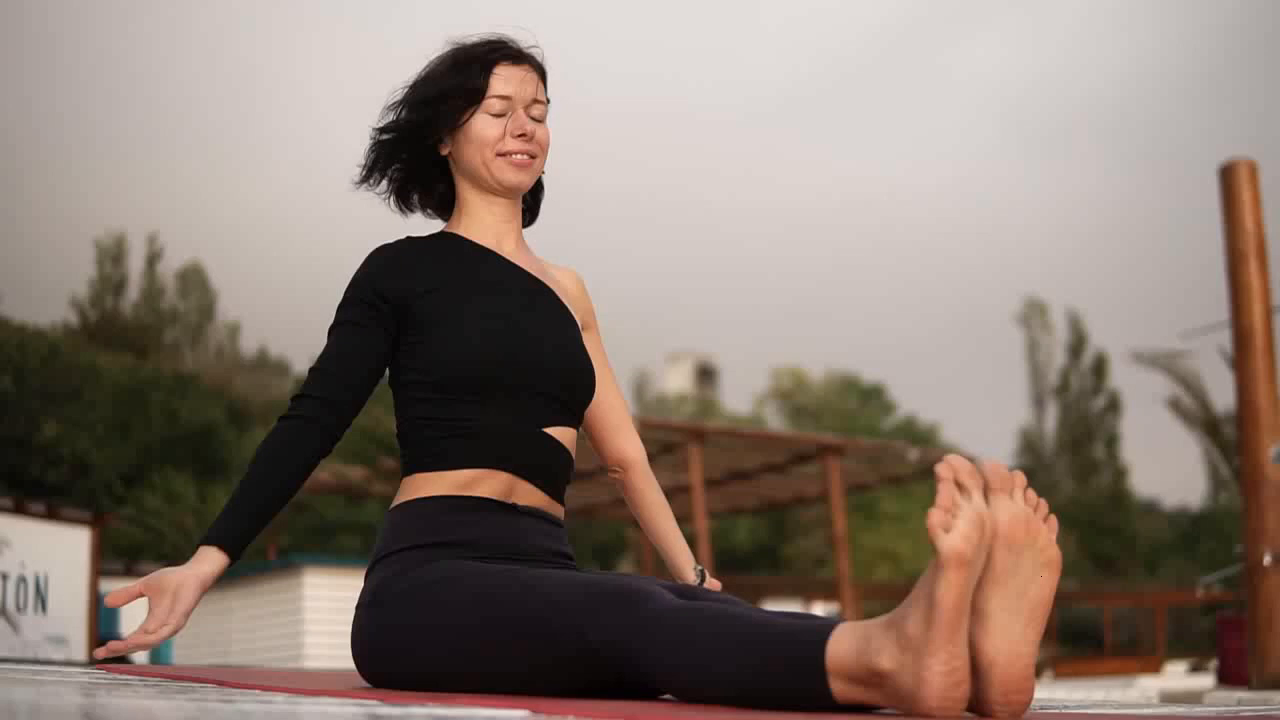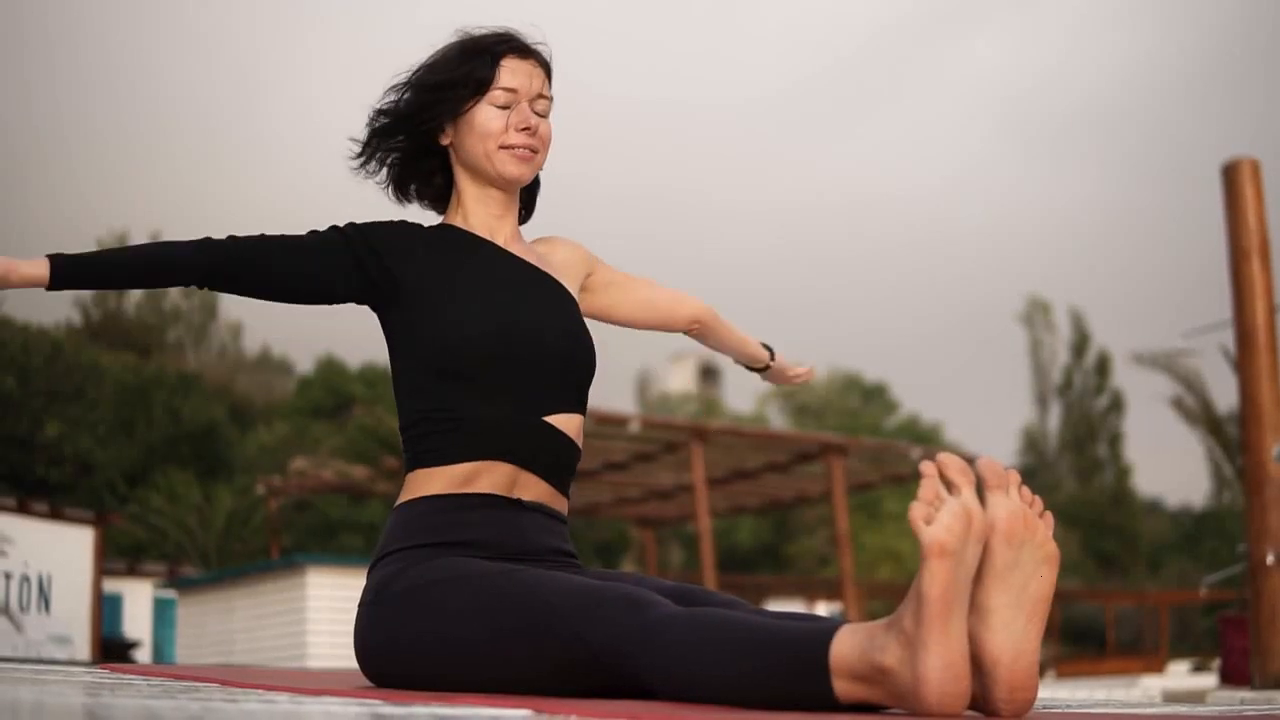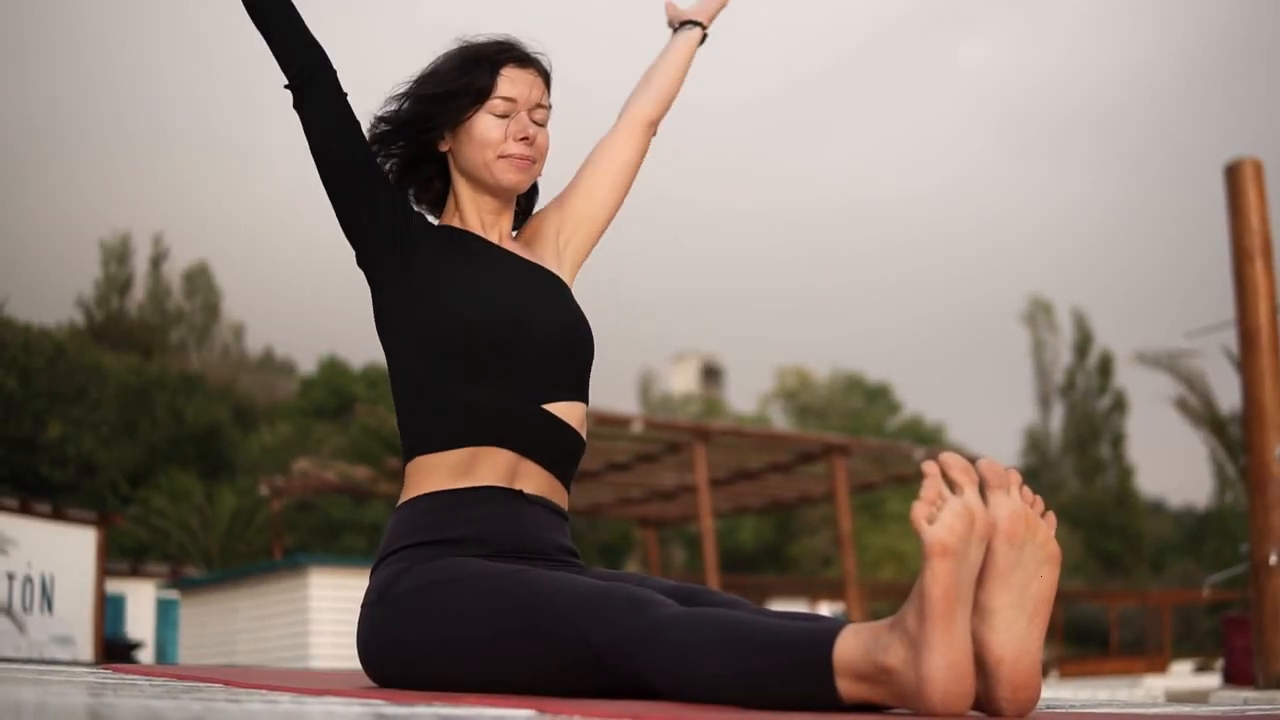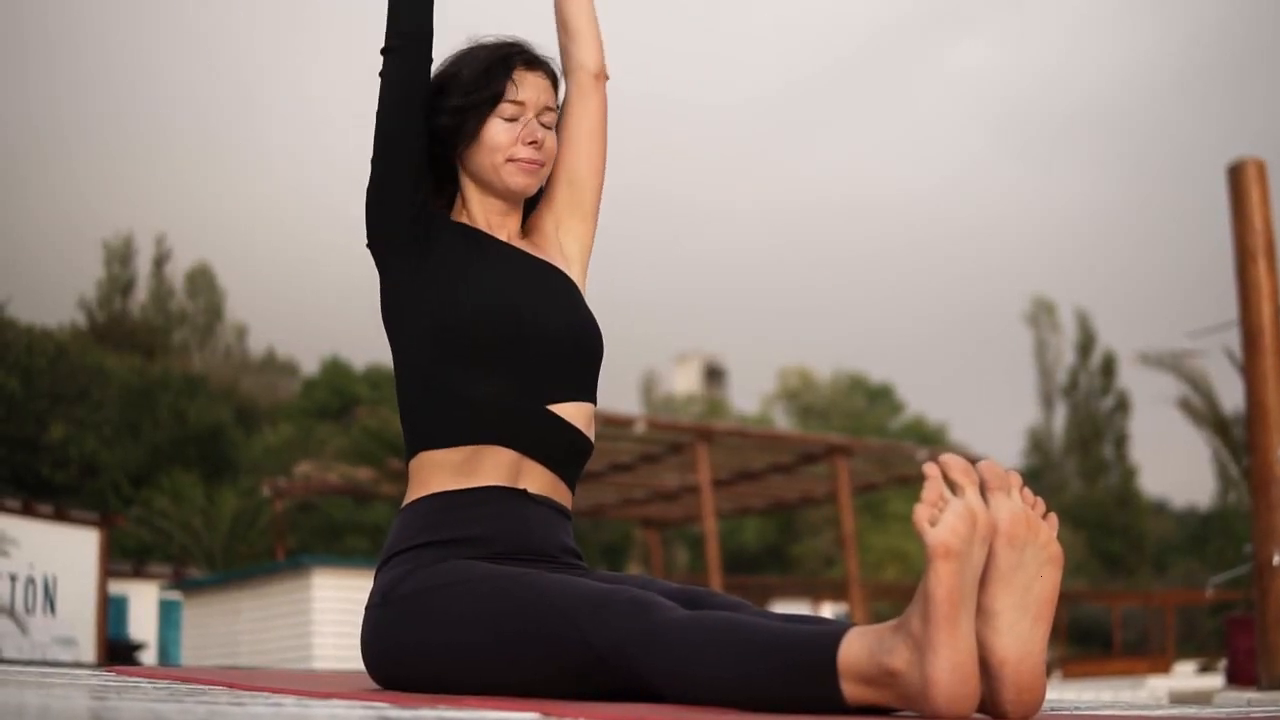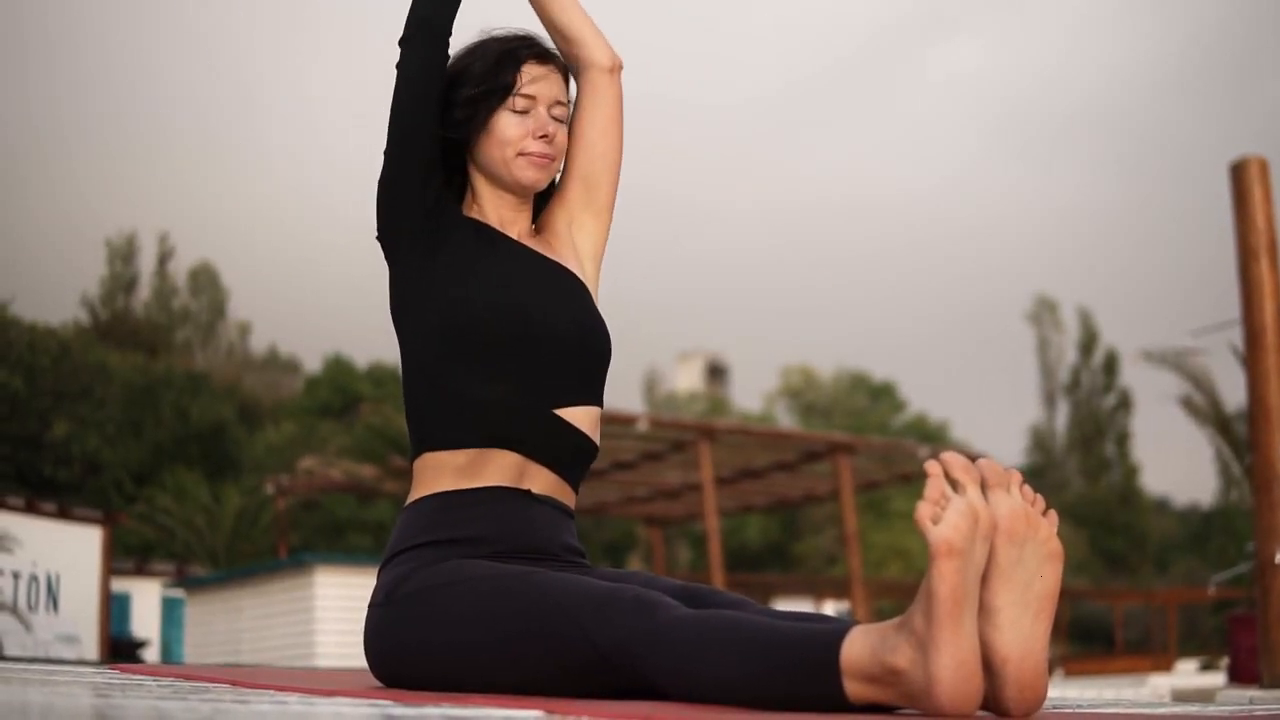
dt=1s
person 1, frame 1
left shoulder: (563, 289)
right shoulder: (405, 270)
left elbow: (621, 447)
right elbow: (313, 420)
left wrist: (688, 574)
right wrist: (207, 560)
left hip: (543, 567)
right hip: (430, 578)
left knee: (707, 618)
right knee: (634, 622)
person 1, frame 2
left shoulder: (561, 266)
right shoulder: (397, 256)
left elbow: (687, 308)
right elbow: (227, 260)
left wrist: (761, 350)
left hip: (544, 563)
right hip: (434, 575)
left knee: (709, 614)
right knee: (641, 626)
person 1, frame 3
left shoulder: (546, 255)
right shoulder: (401, 248)
left elbow: (638, 122)
right elbow: (316, 87)
left hip: (542, 565)
right hip: (432, 578)
left knee: (718, 618)
right knee: (636, 630)
person 1, frame 4
left shoulder: (556, 247)
right shoulder: (414, 242)
left elbow: (588, 70)
left hip: (547, 565)
right hip: (438, 580)
left knee: (718, 618)
right knee: (639, 630)
left ankle: (976, 654)
right ankle: (896, 662)
person 1, frame 5
left shoulder: (570, 244)
right shoulder: (425, 237)
left elbow: (600, 63)
left hip: (552, 564)
right hip: (440, 580)
left knee: (719, 615)
right knee: (640, 626)
left ankle: (984, 653)
right ankle: (899, 661)
